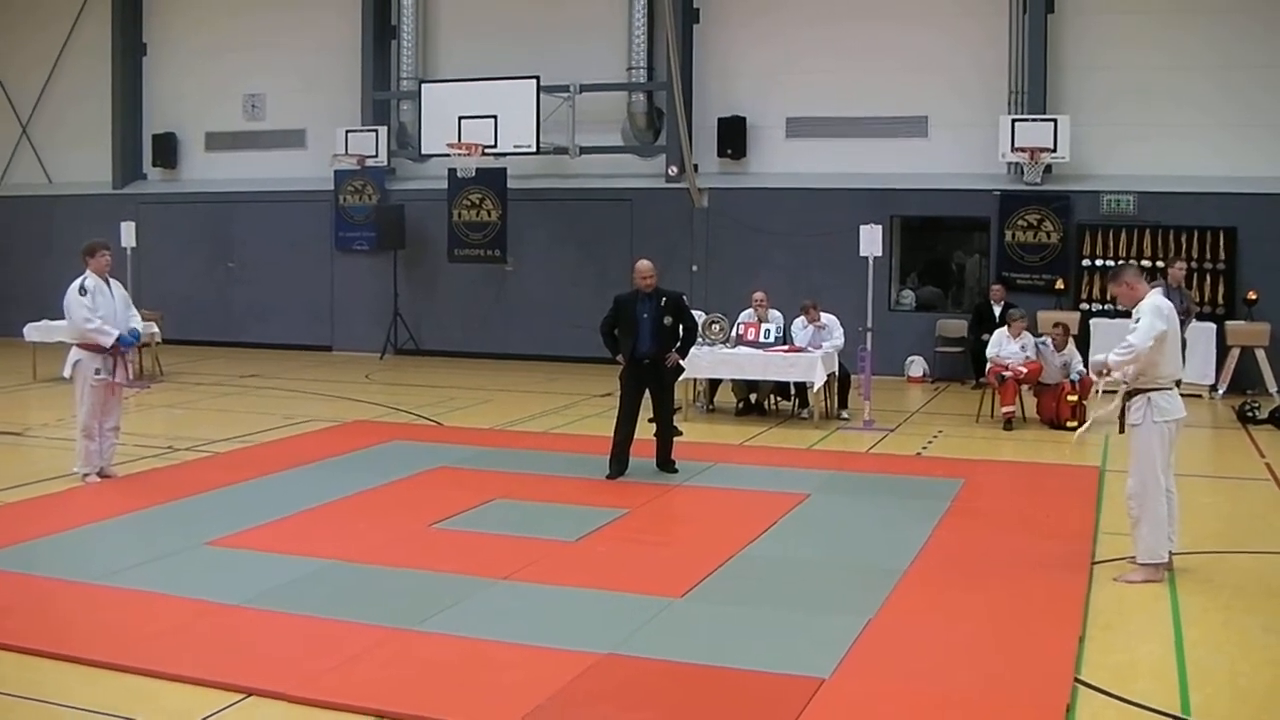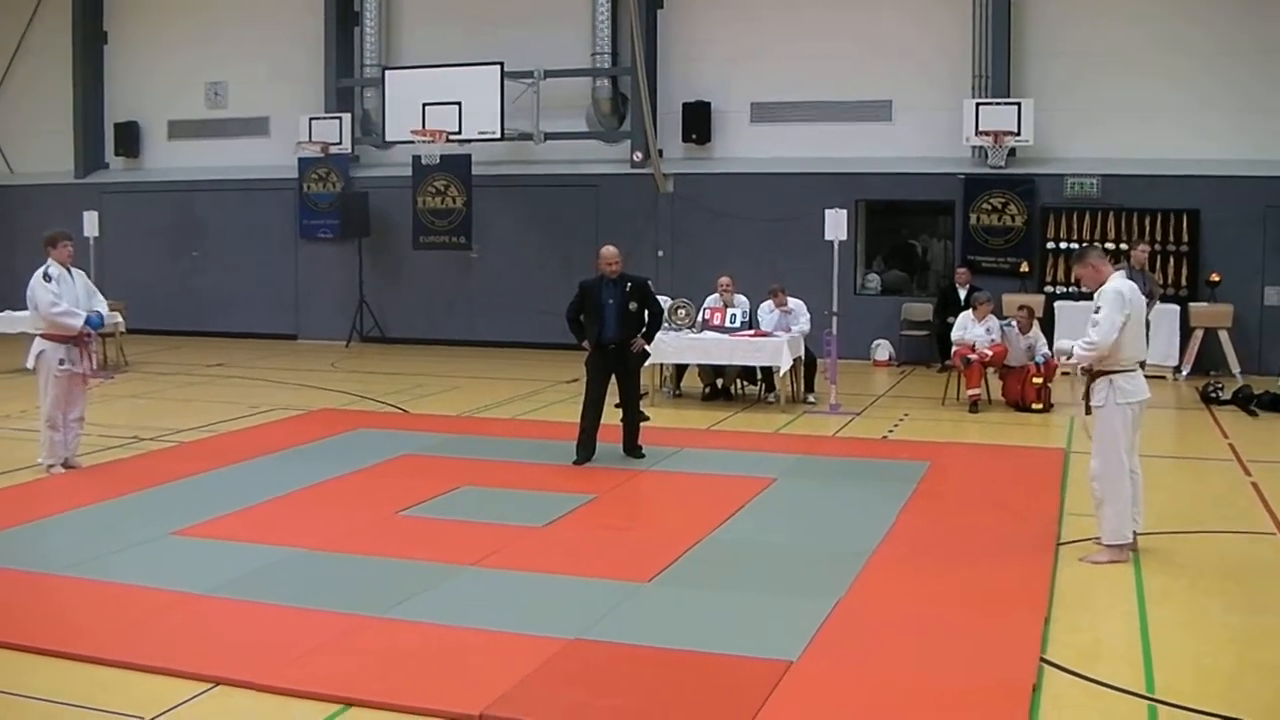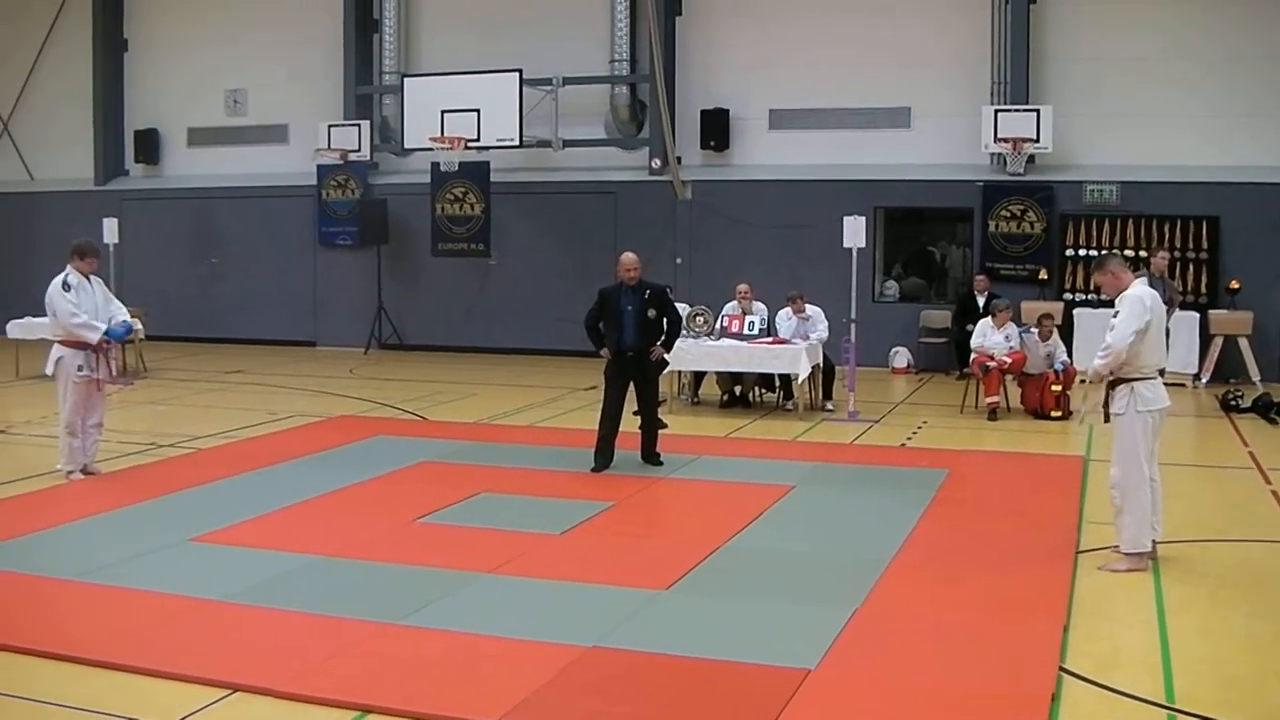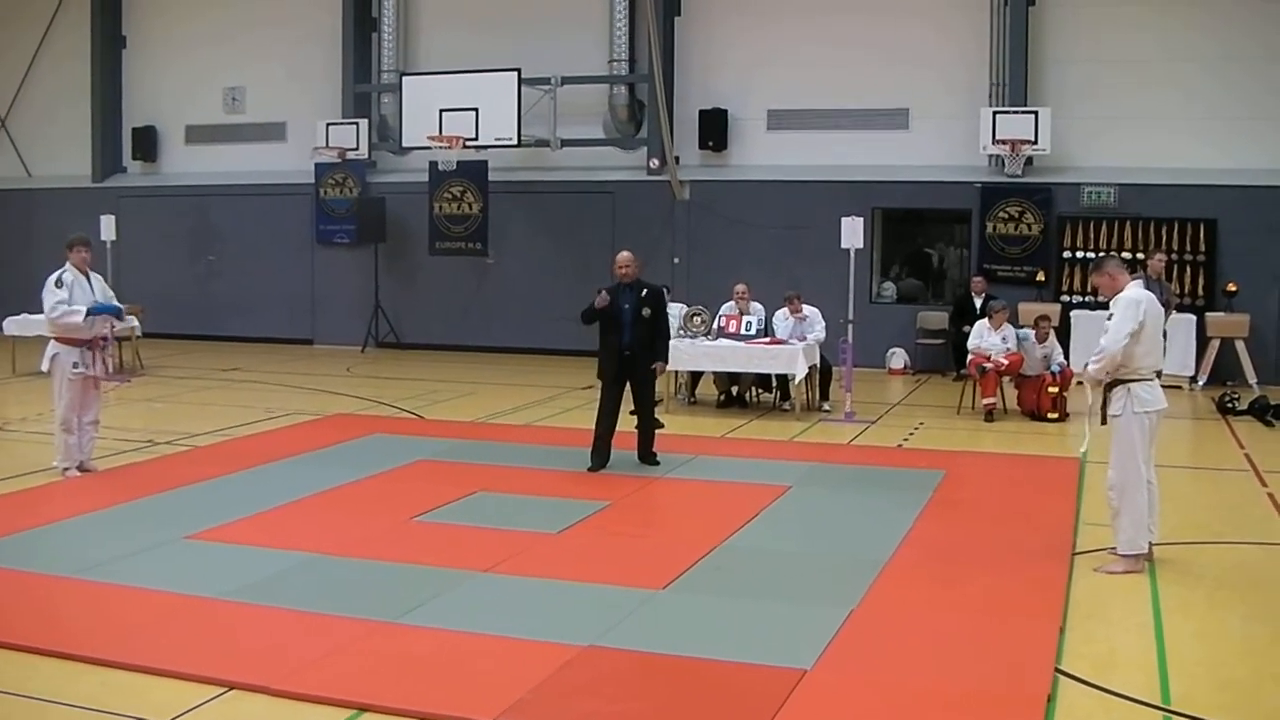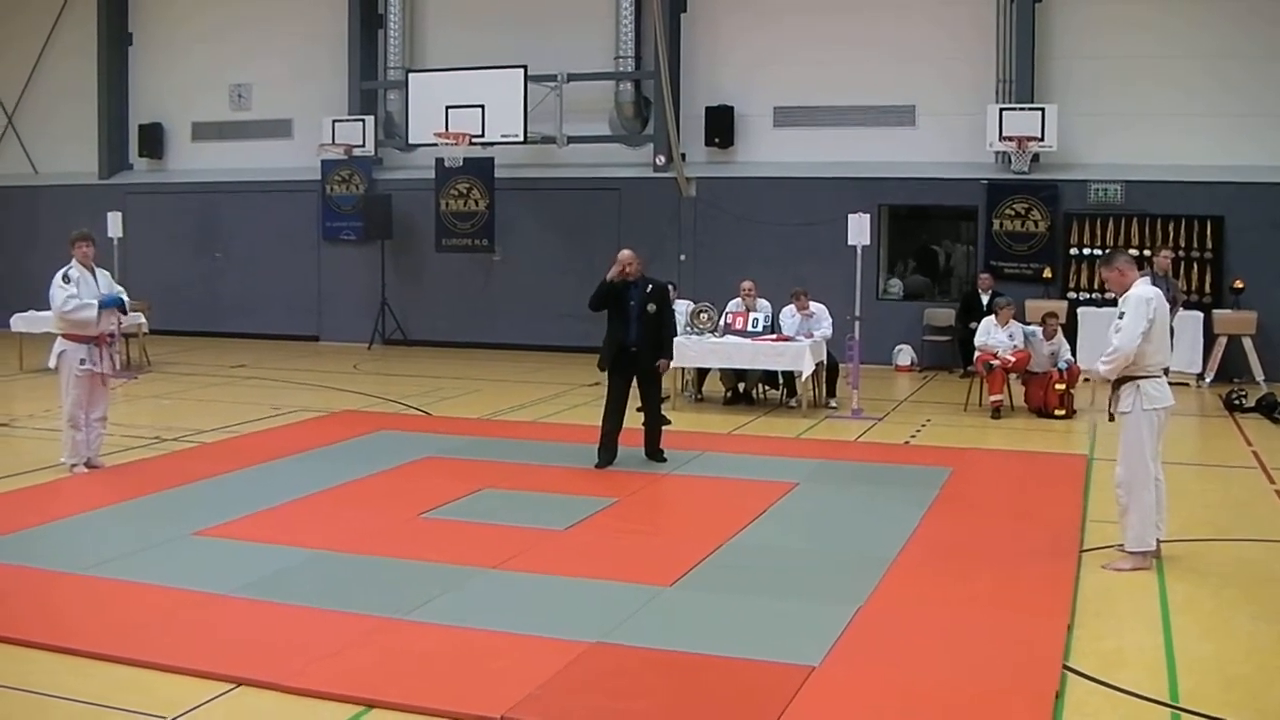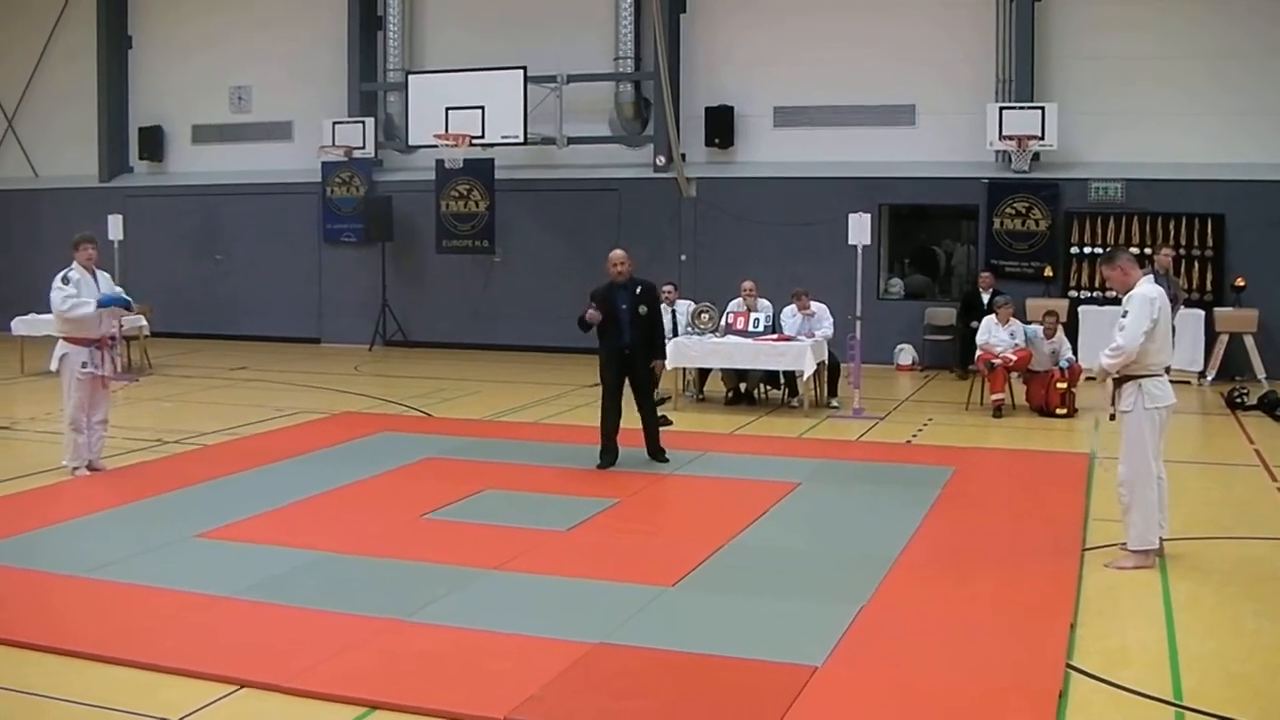
dt=0.5s
person 1, frame 1
left shoulder: (1152, 308)
right shoulder: (1159, 305)
left elbow: (1136, 348)
left wrist: (1104, 361)
right wrist: (1120, 368)
left hip: (1152, 406)
right hip: (1159, 401)
left knee: (1145, 485)
right knee: (1159, 481)
left ankle: (1152, 563)
right ankle: (1160, 551)
person 1, frame 2
left shoulder: (1112, 292)
right shoulder: (1129, 289)
left elbow: (1100, 340)
left wrist: (1070, 349)
right wrist: (1090, 359)
left hip: (1115, 388)
right hip: (1127, 383)
left knee: (1109, 466)
right knee: (1125, 462)
left ankle: (1116, 544)
right ankle: (1126, 532)
person 1, frame 3
left shoulder: (1134, 299)
right shoulder: (1148, 296)
left elbow: (1116, 344)
left wrist: (1097, 369)
right wrist: (1110, 368)
left hip: (1135, 395)
right hip: (1145, 390)
left knee: (1128, 474)
right knee: (1144, 470)
left ankle: (1135, 552)
right ankle: (1145, 540)
person 1, frame 4
left shoulder: (1129, 300)
right shoulder: (1147, 299)
left elbow: (1111, 347)
left wrist: (1093, 373)
right wrist: (1108, 369)
left hip: (1132, 396)
right hip: (1144, 391)
left knee: (1126, 475)
right knee: (1140, 471)
left ankle: (1131, 554)
right ankle: (1141, 542)
person 1, frame 5
left shoulder: (1137, 298)
right shoulder: (1152, 294)
left elbow: (1124, 347)
left wrist: (1103, 370)
right wrist: (1111, 368)
left hip: (1140, 394)
right hip: (1149, 389)
left knee: (1133, 472)
right knee: (1147, 469)
left ankle: (1139, 551)
right ankle: (1149, 539)
person 1, frame 6
left shoulder: (1141, 297)
right shoulder: (1153, 293)
left elbow: (1128, 344)
left wrist: (1106, 364)
right wrist: (1115, 364)
left hip: (1142, 392)
right hip: (1150, 388)
left knee: (1136, 470)
right knee: (1149, 467)
left ankle: (1142, 549)
right ankle: (1152, 537)
person 2, frame 1
left shoulder: (116, 287)
right shoulder: (81, 287)
left elbow: (130, 312)
right elbow: (85, 323)
left wrist: (134, 330)
right wrist: (117, 337)
left hip: (113, 359)
right hip: (89, 359)
left knee: (111, 416)
right knee: (89, 416)
left ankle: (104, 463)
right ankle: (88, 468)
person 2, frame 2
left shoulder: (79, 276)
right shoulder: (44, 277)
left elbow: (97, 299)
right elbow: (52, 309)
left wrist: (98, 315)
right wrist: (84, 319)
left hip: (77, 348)
right hip: (53, 349)
left knee: (76, 407)
right knee: (53, 407)
left ankle: (69, 455)
right ankle: (52, 459)
person 2, frame 3
left shoulder: (96, 283)
right shoulder: (62, 284)
left elbow: (112, 306)
right elbow: (73, 320)
left wrist: (124, 323)
right wrist: (106, 331)
left hip: (94, 355)
right hip: (71, 355)
left knee: (94, 413)
right knee: (72, 414)
left ankle: (87, 461)
right ankle: (72, 465)
person 2, frame 4
left shoulder: (96, 280)
right shoulder: (59, 280)
left elbow: (110, 304)
right elbow: (54, 312)
left wrist: (114, 311)
right wrist: (87, 311)
left hip: (91, 352)
right hip: (66, 352)
left knee: (90, 410)
right knee: (67, 411)
left ankle: (83, 458)
right ankle: (67, 462)
person 2, frame 5
left shoulder: (103, 276)
right shoulder: (66, 276)
left elbow: (122, 299)
right elbow: (64, 307)
left wrist: (117, 302)
right wrist: (99, 304)
left hip: (98, 348)
right hip: (74, 348)
left knee: (98, 407)
right knee: (75, 407)
left ankle: (91, 454)
right ankle: (75, 459)
person 2, frame 6
left shoulder: (103, 278)
right shoulder: (66, 278)
left elbow: (117, 307)
right elbow: (62, 307)
left wrist: (122, 302)
right wrist: (97, 303)
left hip: (100, 351)
right hip: (75, 351)
left knee: (99, 409)
right knee: (76, 410)
left ankle: (93, 457)
right ankle: (77, 461)
person 3, frame 1
left shoulder: (673, 300)
right shoulder: (622, 301)
left elbow: (691, 327)
right elbow: (606, 328)
left wrist: (680, 352)
right wrist: (617, 353)
left hip: (662, 366)
right hip: (633, 366)
left knee: (665, 417)
right knee: (625, 417)
left ankle: (665, 461)
right ankle: (618, 464)
person 3, frame 2
left shoulder: (638, 285)
right shoulder: (588, 287)
left elbow: (657, 312)
right elbow: (571, 314)
left wrist: (646, 337)
right wrist: (582, 338)
left hip: (627, 352)
right hip: (599, 352)
left knee: (631, 403)
right knee: (592, 403)
left ankle: (632, 446)
right ankle: (585, 450)
person 3, frame 3
left shoulder: (657, 293)
right shoulder: (607, 294)
left elbow: (675, 320)
right elbow: (590, 322)
left wrist: (665, 346)
right wrist: (601, 346)
left hip: (647, 360)
right hip: (617, 361)
left knee: (649, 410)
right knee: (610, 411)
left ankle: (649, 453)
right ankle: (603, 457)
person 3, frame 4
left shoulder: (653, 293)
right shoulder: (606, 294)
left elbow: (662, 328)
right elbow: (586, 318)
left wrist: (662, 358)
right wrist: (596, 306)
left hip: (643, 360)
right hip: (613, 360)
left knee: (645, 410)
right knee: (607, 410)
left ankle: (646, 453)
right ankle: (600, 456)
person 3, frame 5
left shoulder: (658, 289)
right shoulder: (614, 289)
left elbow: (668, 324)
right elbow: (594, 305)
left wrist: (666, 355)
right wrist: (608, 279)
left hip: (649, 356)
right hip: (619, 356)
left knee: (652, 406)
right knee: (614, 407)
left ankle: (653, 450)
right ankle: (607, 453)
person 3, frame 6
left shoulder: (646, 289)
right shoulder: (601, 294)
left elbow: (657, 325)
right elbow: (584, 326)
left wrist: (659, 355)
right wrist: (587, 319)
left hip: (641, 357)
right hip: (612, 359)
left knee: (647, 405)
right knee: (610, 407)
left ankle: (655, 449)
right ankle: (608, 454)
